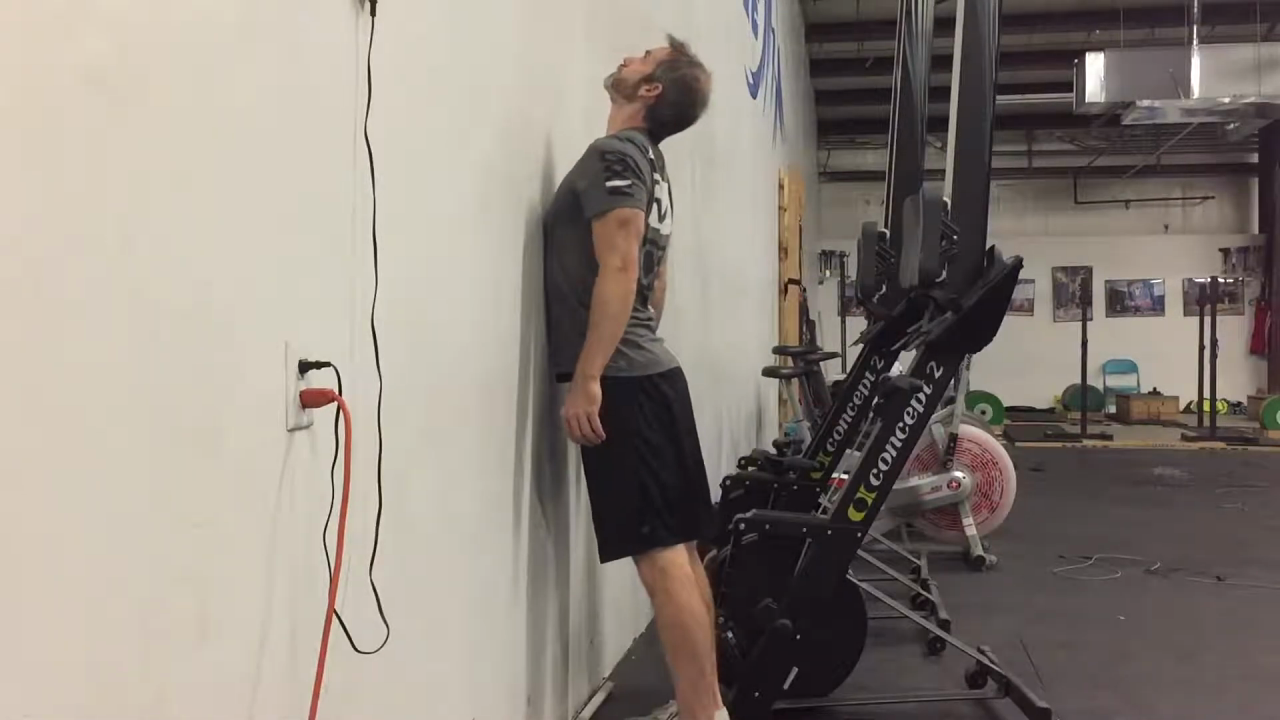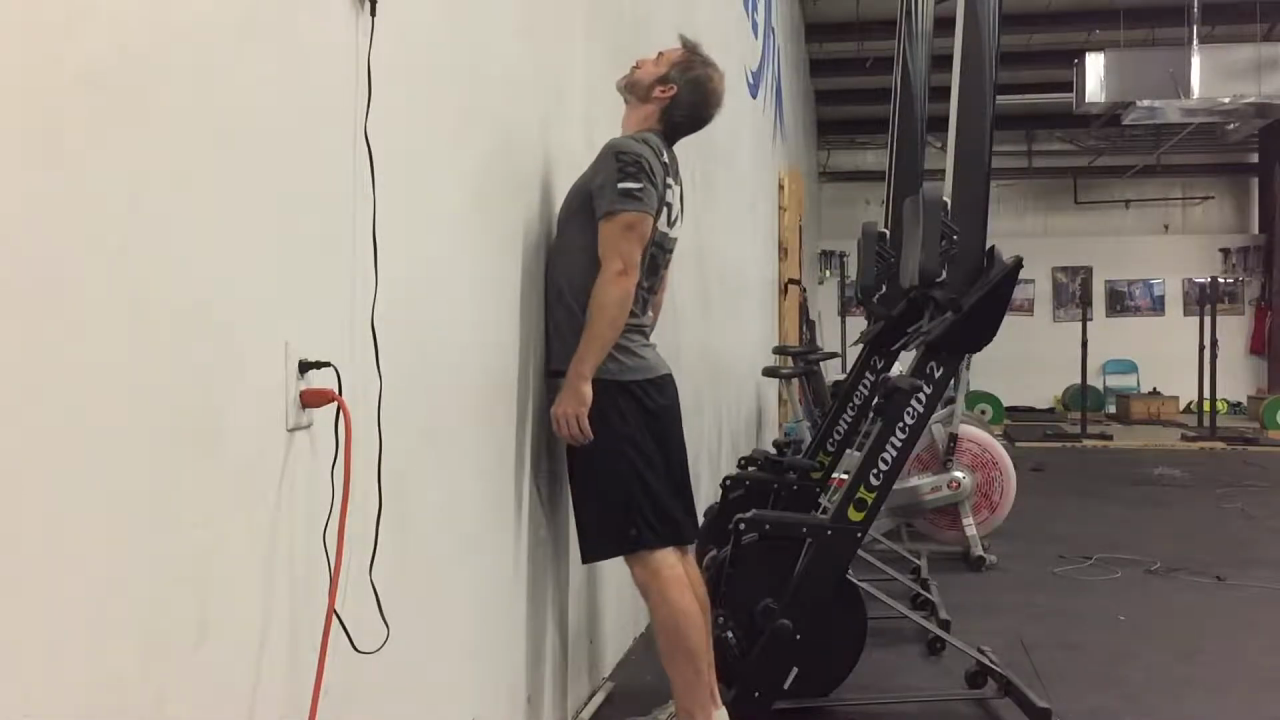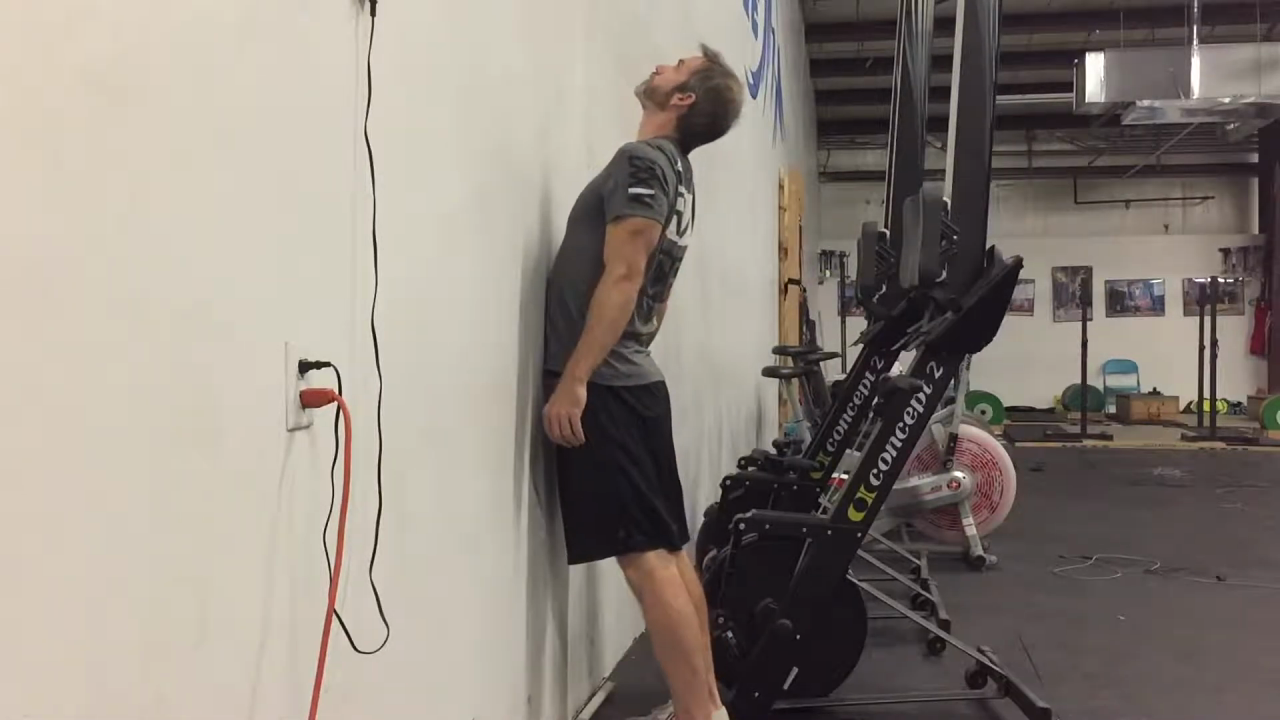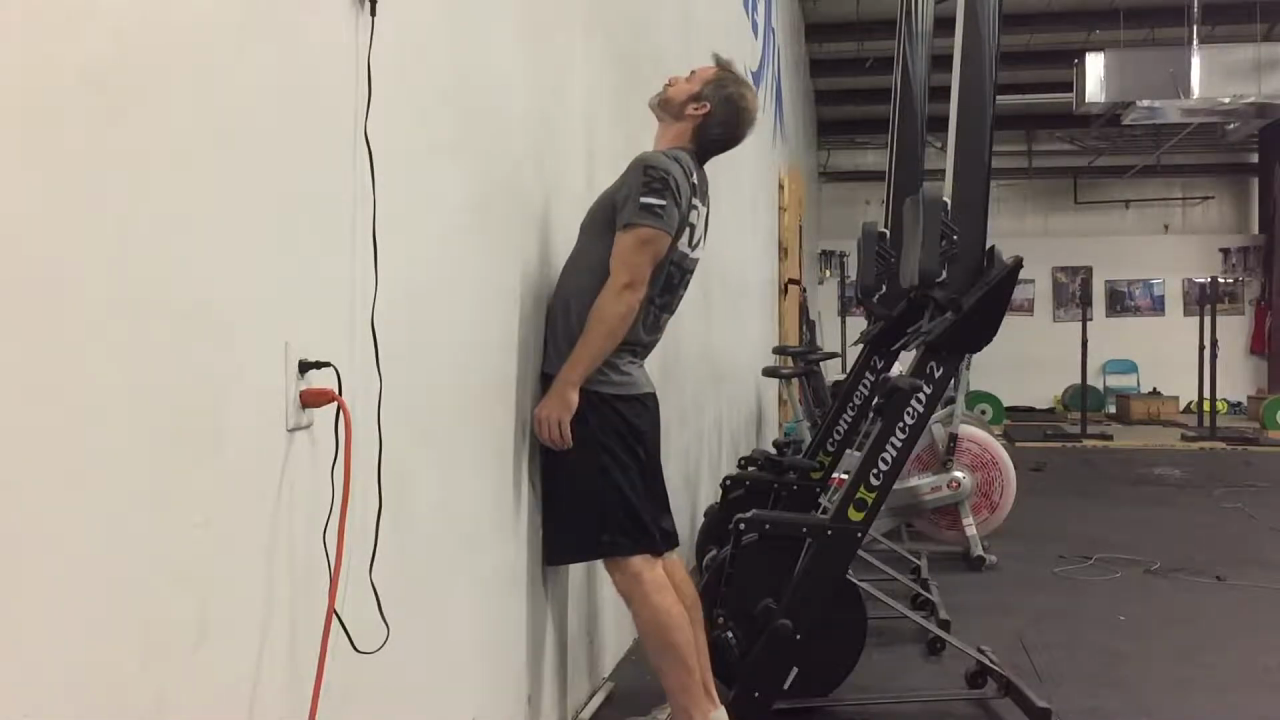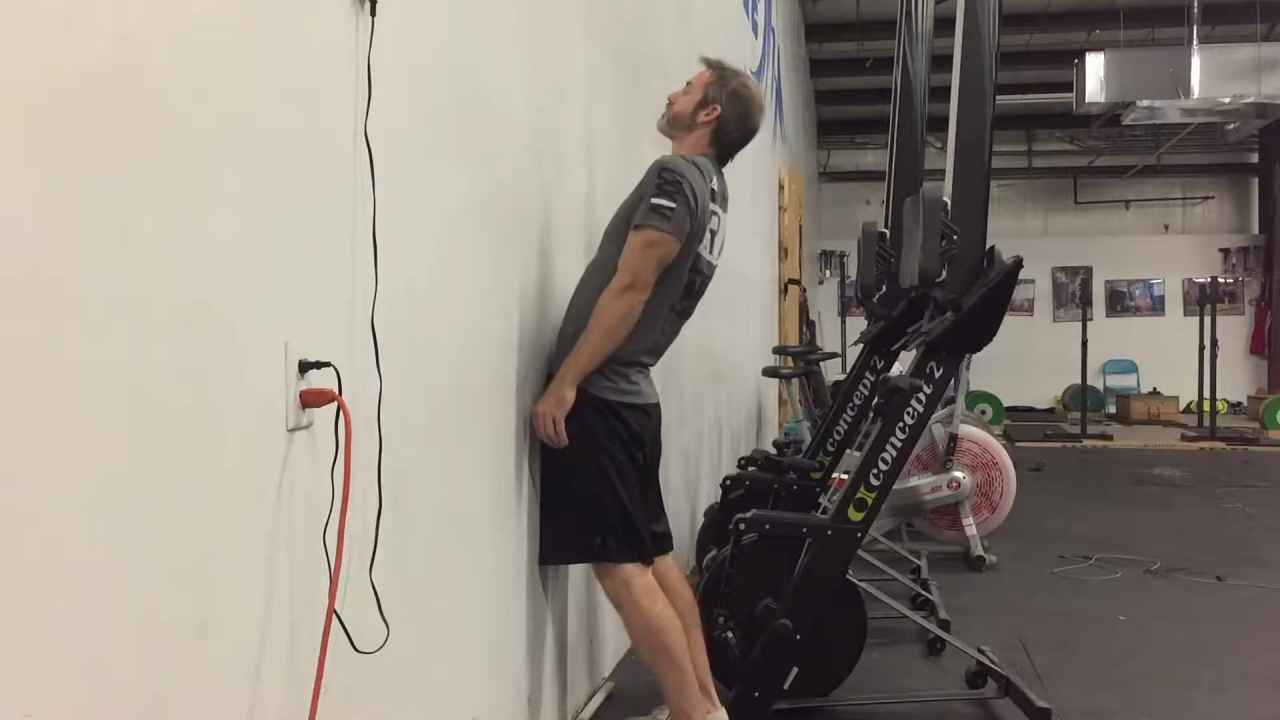
dt=0.4s
person 1, frame 1
left shoulder: (614, 154)
right shoulder: (646, 161)
left elbow: (617, 270)
left wrist: (586, 378)
left hip: (622, 381)
right hip: (650, 373)
left knee: (659, 553)
right knee: (677, 547)
person 1, frame 2
left shoulder: (628, 155)
right shoulder: (659, 164)
left elbow: (618, 272)
left wrist: (578, 379)
left hip: (611, 385)
right hip: (639, 377)
left knee: (651, 554)
right knee: (670, 549)
person 1, frame 3
left shoulder: (642, 160)
right shoulder: (674, 171)
left elbow: (621, 278)
left wrist: (573, 380)
left hip: (602, 387)
right hip: (633, 382)
left knee: (645, 556)
right knee: (665, 551)
person 1, frame 4
left shoulder: (658, 171)
right shoulder: (690, 183)
left elbow: (625, 287)
left wrist: (565, 384)
left hip: (595, 393)
right hip: (624, 389)
left knee: (632, 560)
right knee: (656, 553)
person 1, frame 5
left shoulder: (675, 175)
right shoulder: (712, 189)
left elbow: (630, 288)
left wrist: (563, 382)
left hip: (598, 396)
right hip: (630, 394)
left knee: (620, 566)
right knee: (651, 556)
